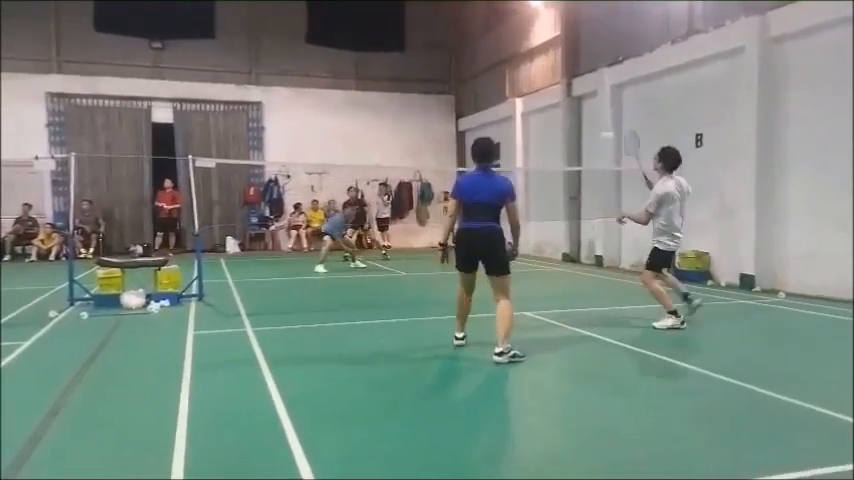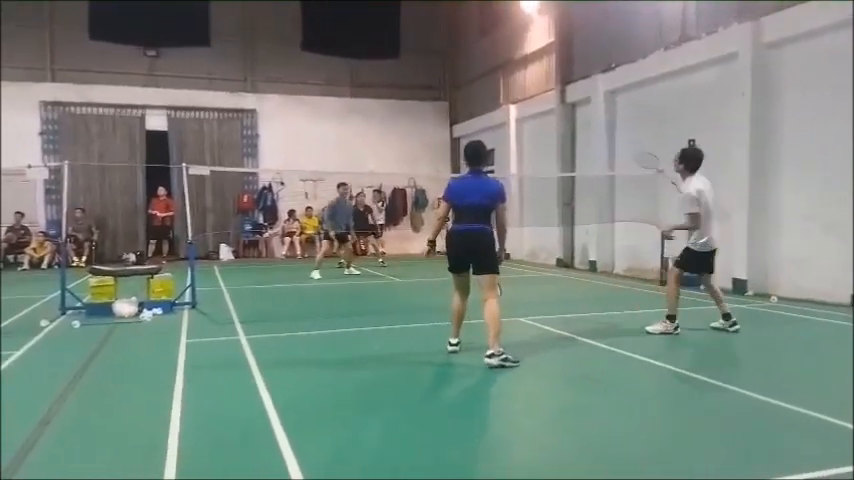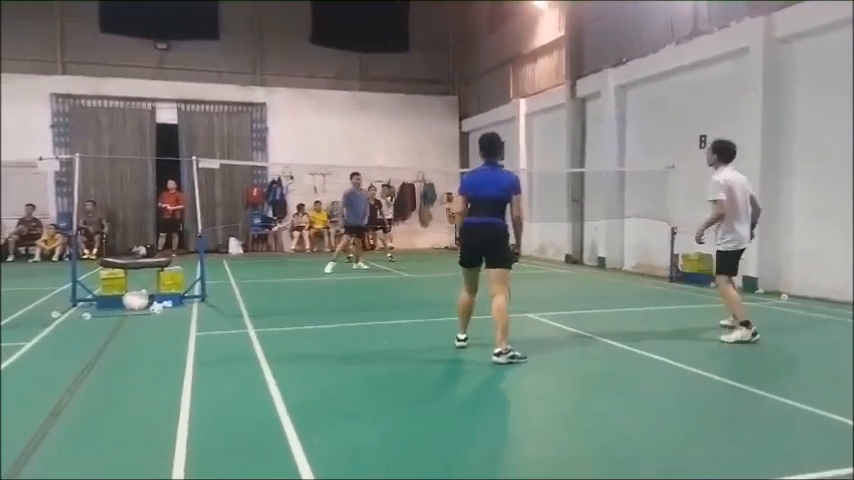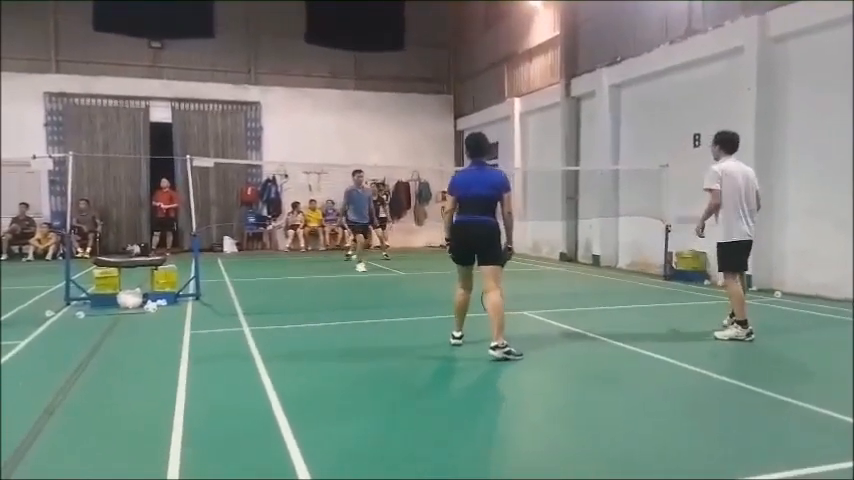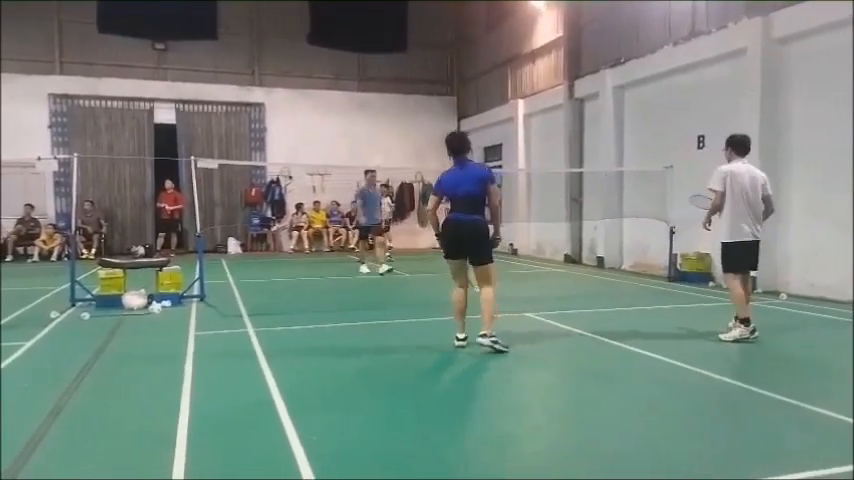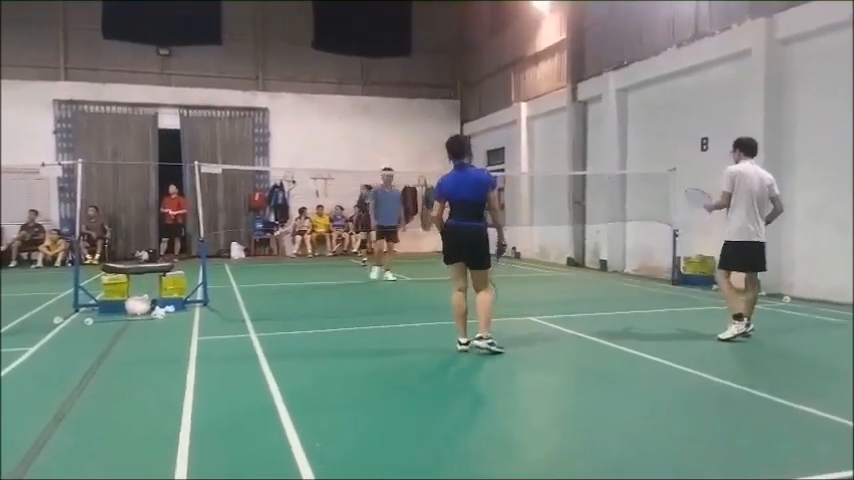
dt=0.4s
person 1, frame 1
left shoulder: (461, 183)
right shoulder: (504, 184)
left elbow: (452, 216)
right elbow: (514, 220)
left wrist: (443, 244)
right wrist: (515, 245)
left hip: (466, 239)
right hip: (492, 239)
left knee: (465, 289)
right knee: (503, 297)
left ankle: (459, 334)
right ankle: (502, 348)
person 1, frame 2
left shoulder: (454, 185)
right shoulder: (495, 187)
left elbow: (441, 217)
right elbow: (501, 223)
left wrist: (431, 241)
right wrist: (501, 249)
left hip: (456, 240)
right hip: (482, 241)
left knee: (460, 292)
right knee: (490, 297)
left ankle: (454, 340)
right ankle: (494, 351)
person 1, frame 3
left shoulder: (468, 178)
right shoulder: (510, 179)
left elbow: (459, 212)
right elbow: (517, 216)
left wrist: (462, 239)
right wrist: (517, 245)
left hip: (471, 233)
right hip: (496, 234)
left knee: (468, 289)
right knee: (499, 293)
left ankle: (461, 335)
right ankle: (501, 349)
person 1, frame 4
left shoulder: (458, 178)
right shoulder: (499, 177)
left elbow: (449, 211)
right elbow: (507, 213)
left wrist: (449, 239)
right wrist: (509, 242)
left hip: (461, 232)
right hip: (487, 232)
left knee: (463, 285)
right knee: (493, 289)
left ankle: (457, 333)
right ankle: (498, 343)
person 1, frame 5
left shoulder: (445, 178)
right shoulder: (484, 172)
left elbow: (431, 209)
right elbow: (494, 205)
left wrist: (439, 234)
right wrist: (496, 232)
left hip: (453, 230)
right hip: (477, 229)
left knee: (459, 284)
right knee: (486, 284)
left ankle: (461, 334)
right ankle: (486, 333)
person 1, frame 6
left shoulder: (445, 182)
right shoulder: (484, 177)
left elbow: (437, 216)
right elbow: (494, 210)
right wrist: (501, 237)
left hip: (453, 234)
right hip: (476, 234)
left knee: (459, 289)
right knee: (483, 289)
left ankle: (462, 339)
right ankle: (483, 335)
person 2, frame 1
left shoulder: (661, 190)
right shoulder: (680, 182)
left elbow: (644, 220)
left wrist: (625, 215)
left hip: (664, 242)
right hip: (673, 238)
left knee: (648, 278)
right knee: (660, 272)
left ankle: (674, 317)
right ankle: (687, 298)
person 2, frame 2
left shoulder: (689, 190)
right shoulder: (702, 180)
left elbow: (694, 223)
left wrist: (671, 228)
left hip: (698, 244)
right hip: (709, 242)
left knee: (673, 275)
right knee: (707, 281)
left ankle: (670, 322)
right ankle: (728, 319)
person 2, frame 3
left shoulder: (718, 179)
right shoulder: (741, 178)
left elbow: (720, 212)
right elbow: (757, 208)
left wrist: (702, 228)
right wrist: (751, 227)
left hip: (729, 240)
right hip: (741, 238)
left knee: (723, 282)
right knee: (727, 278)
left ankle: (746, 328)
right ankle: (737, 317)
person 2, frame 4
left shoulder: (717, 169)
right shoulder: (748, 171)
left elbow: (716, 202)
right elbow: (757, 204)
left wrist: (702, 221)
left hip: (729, 233)
right hip: (747, 232)
left knee: (731, 277)
right knee: (738, 276)
left ankle: (742, 327)
right ankle: (735, 316)
person 2, frame 5
left shoulder: (724, 171)
right shoulder: (759, 175)
left elbow: (717, 203)
right elbow: (770, 207)
left wrist: (707, 217)
left hip: (733, 235)
right hip: (752, 235)
left knee: (732, 279)
right knee: (744, 277)
left ankle: (745, 325)
right ankle: (741, 322)
person 2, frame 6
left shoulder: (733, 171)
right shoulder: (766, 176)
left elbow: (725, 202)
right elbow: (778, 207)
left wrist: (712, 206)
left hip: (737, 235)
right hip: (757, 236)
left knee: (723, 276)
right knee: (752, 279)
left ankle: (739, 320)
right ankle: (746, 322)
